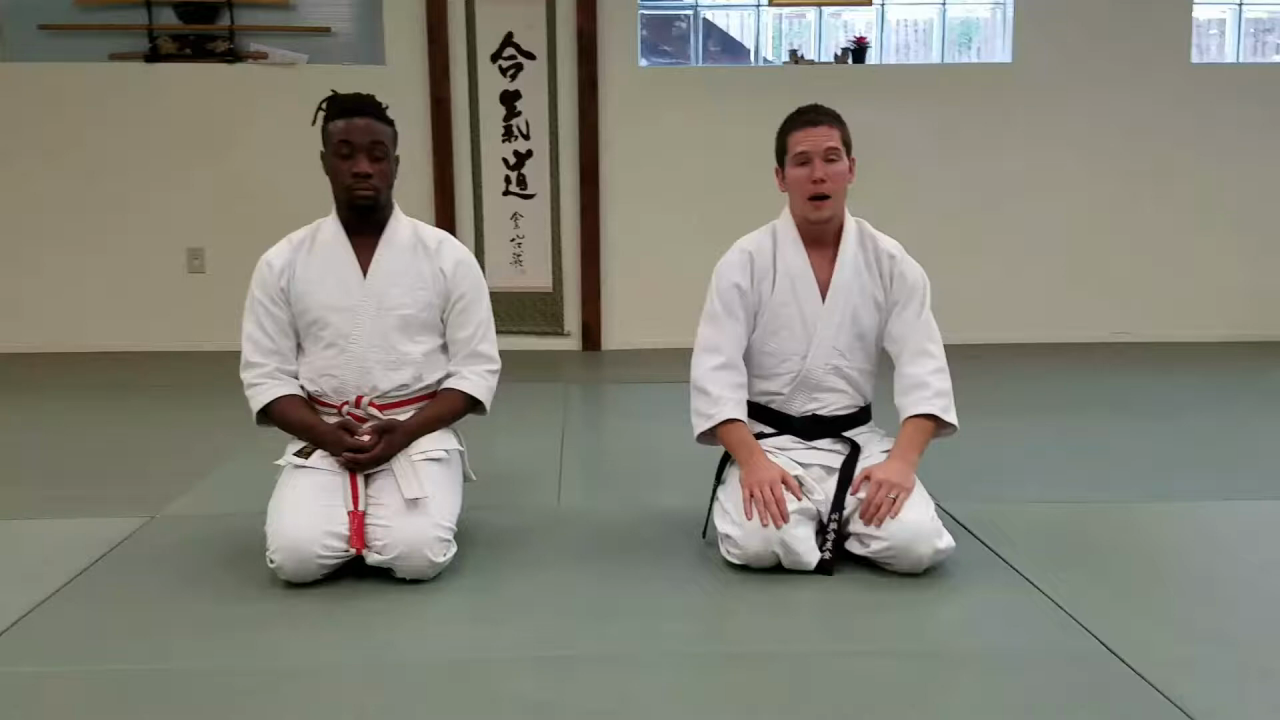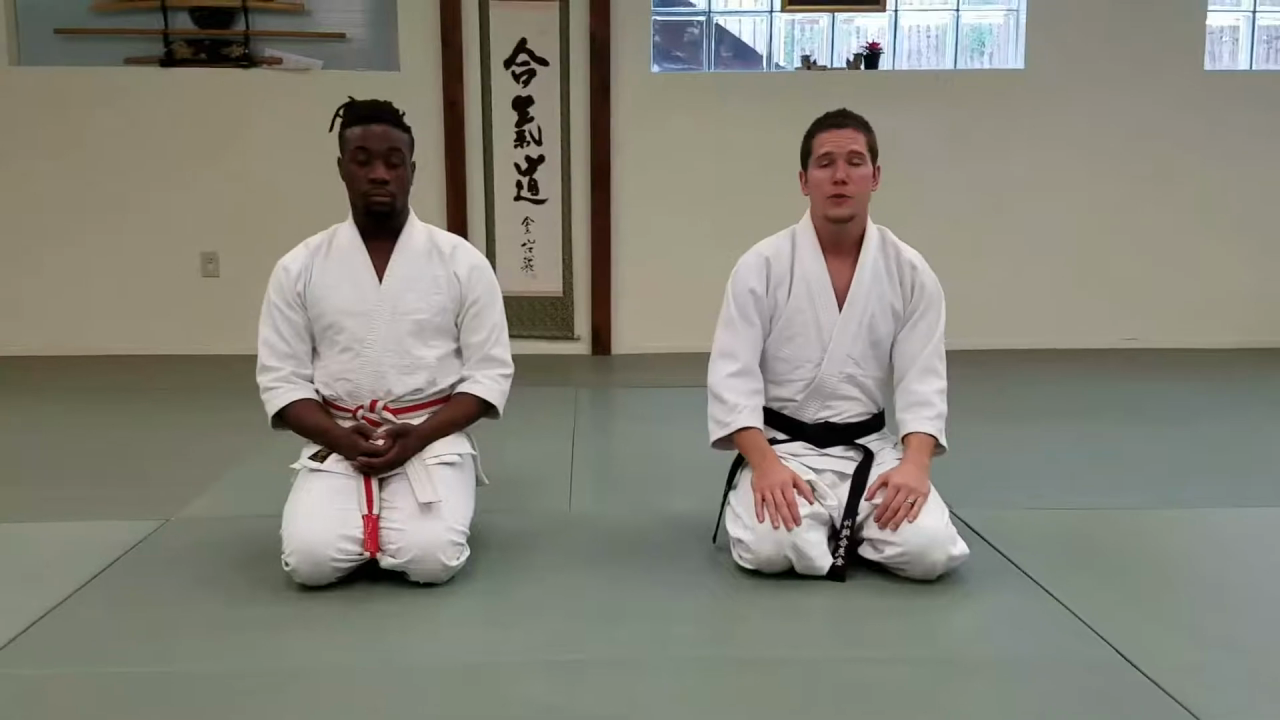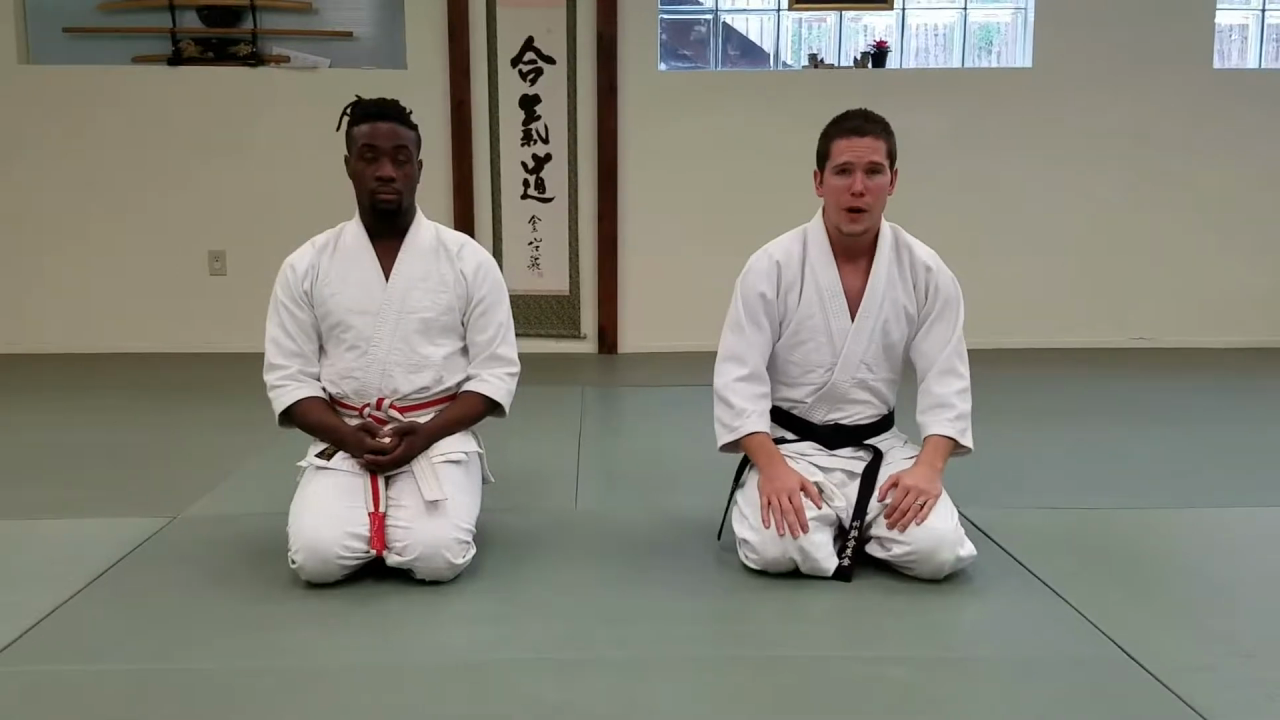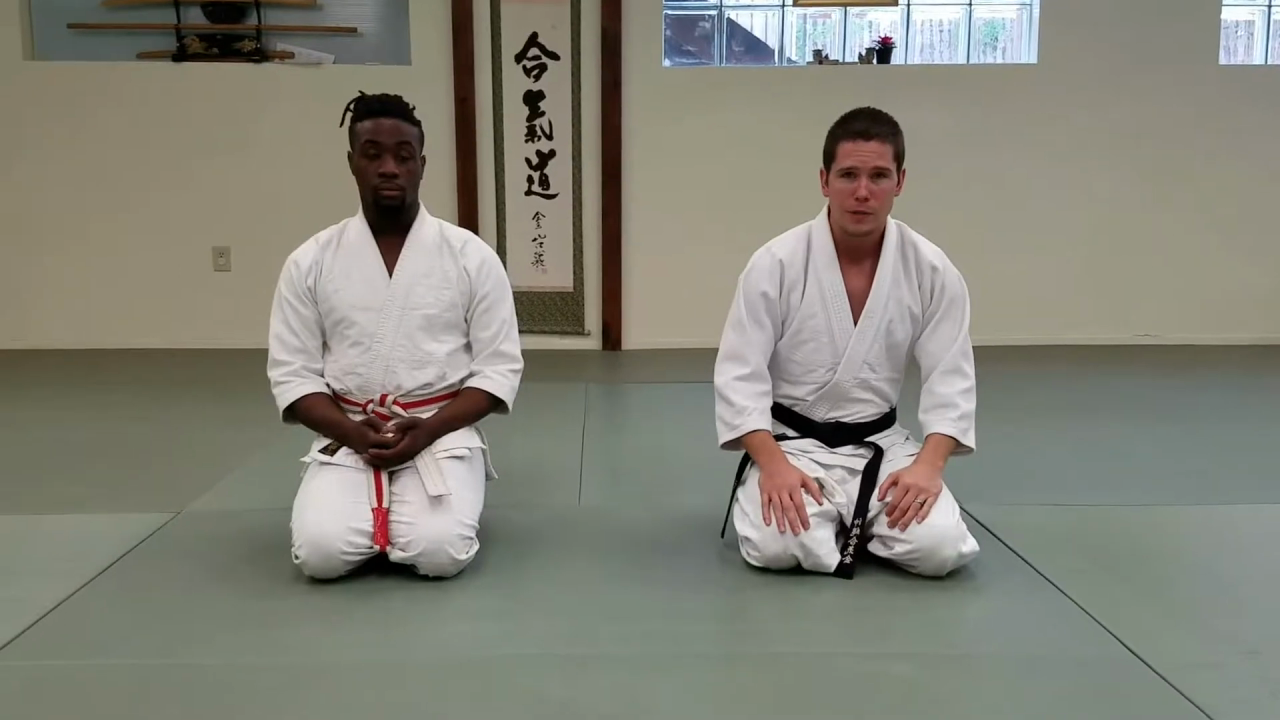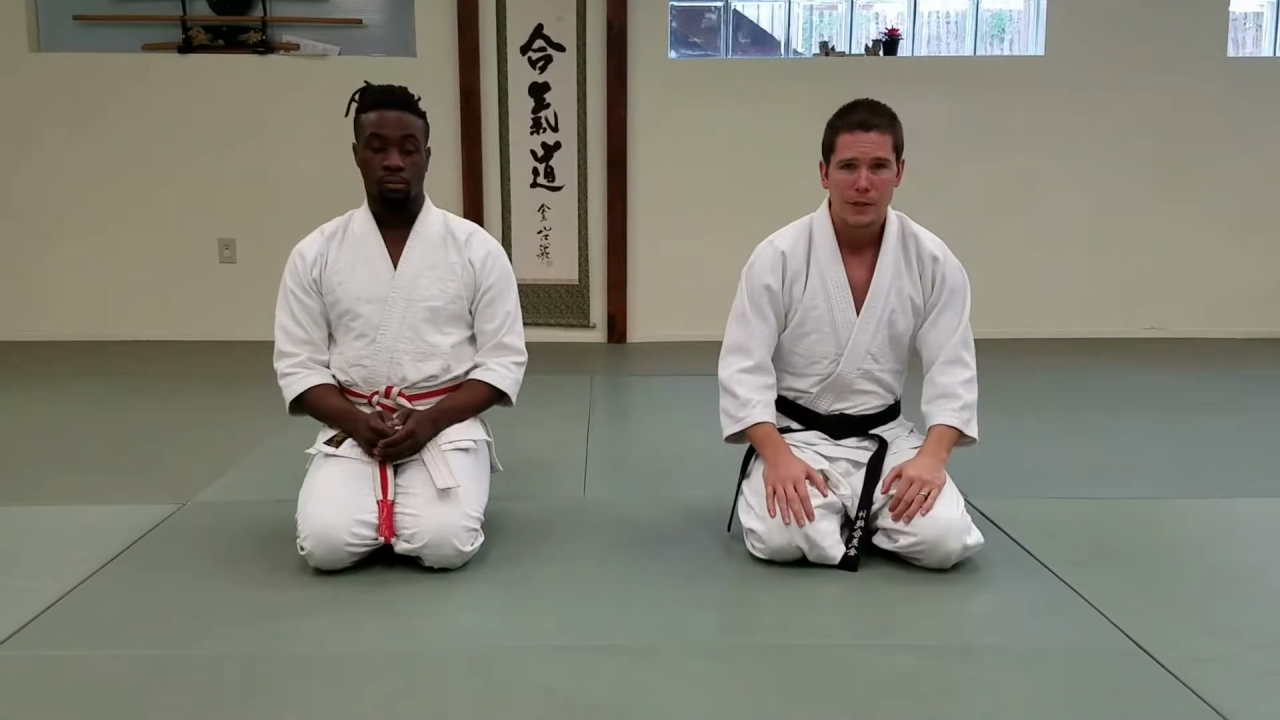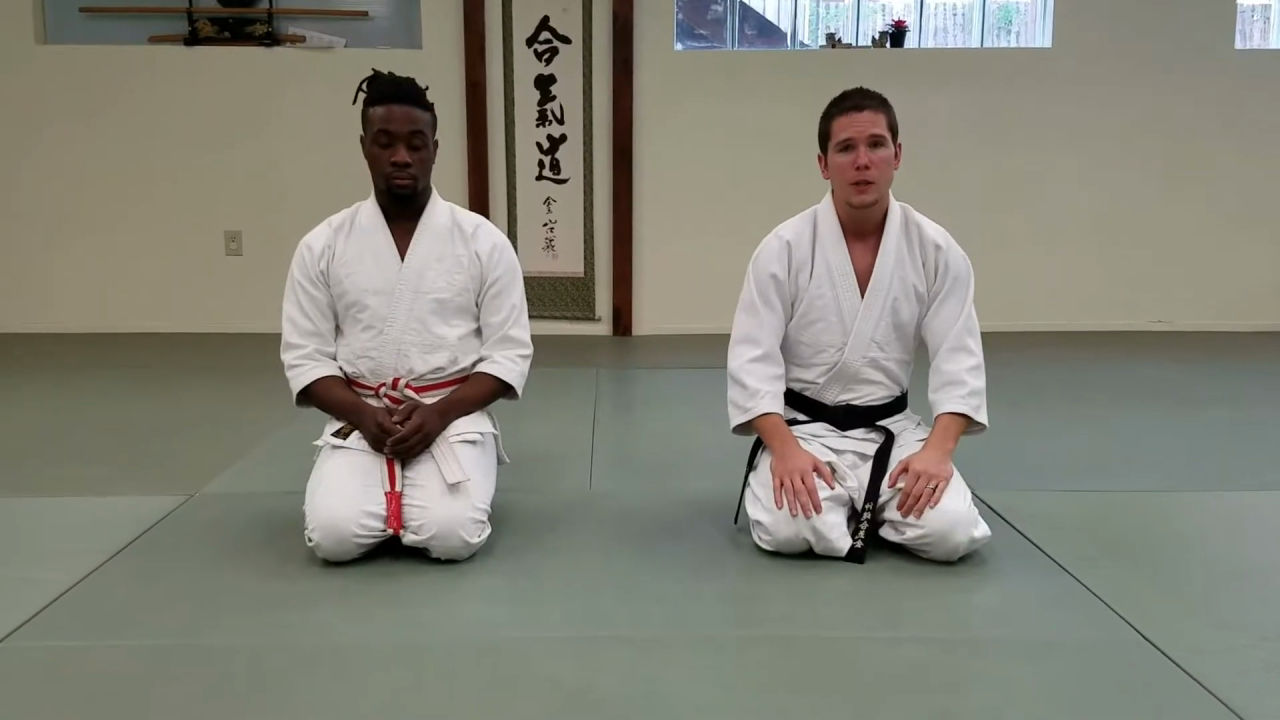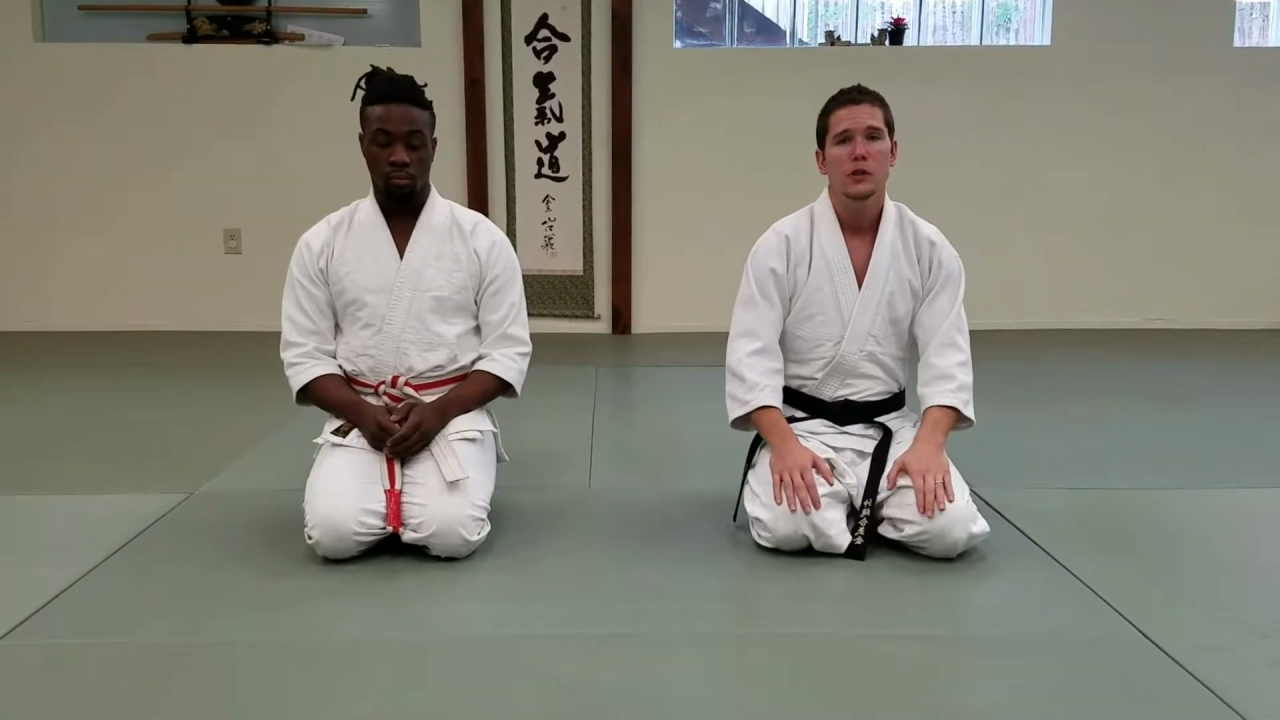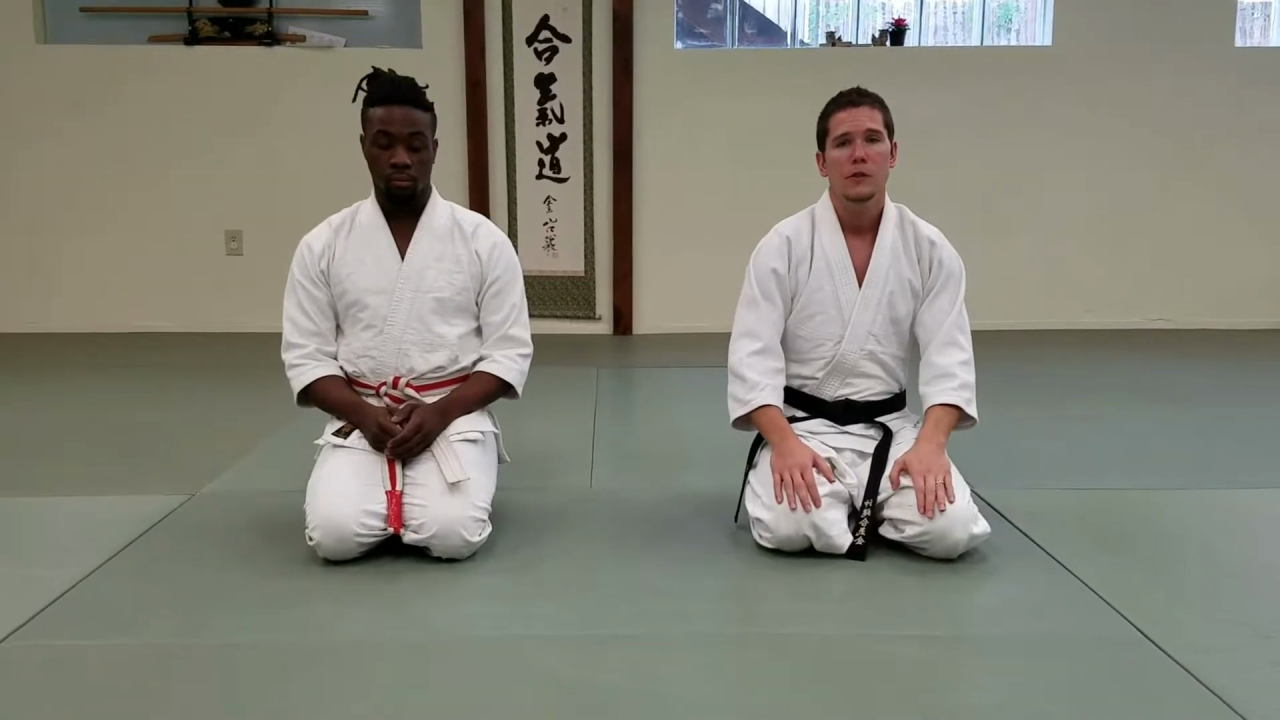
dt=0.3s
person 1, frame 1
left shoulder: (446, 256)
right shoulder: (282, 263)
left elbow: (477, 368)
right elbow: (265, 375)
left wrist: (405, 432)
right wrist: (327, 434)
left hip: (418, 435)
right hip: (322, 440)
left knee: (418, 555)
right knee: (297, 557)
left ankle: (389, 513)
right ankle: (357, 517)
person 1, frame 2
left shoulder: (461, 261)
right shoulder: (299, 267)
left elbow: (490, 372)
right elbow: (281, 378)
left wrist: (419, 436)
right wrist: (341, 438)
left hip: (432, 438)
right hip: (336, 444)
left knee: (430, 559)
right knee: (311, 562)
left ankle: (396, 521)
right ankle: (363, 520)
person 1, frame 3
left shoulder: (468, 260)
right shoulder: (306, 265)
left elbow: (496, 370)
right elbow: (288, 376)
left wrist: (425, 434)
right wrist: (348, 436)
left hip: (439, 437)
right hip: (342, 441)
left knee: (436, 557)
right knee: (317, 558)
left ankle: (409, 516)
right ankle: (369, 517)
person 1, frame 4
left shoulder: (471, 256)
right shoulder: (310, 262)
left elbow: (499, 368)
right elbow: (292, 373)
left wrist: (428, 430)
right wrist: (351, 432)
left hip: (442, 432)
right hip: (346, 437)
left knee: (439, 551)
right knee: (321, 553)
left ankle: (413, 511)
right ankle: (376, 516)
person 1, frame 5
left shoulder: (476, 248)
right shoulder: (314, 253)
left elbow: (503, 359)
right elbow: (298, 364)
left wrist: (432, 419)
right wrist: (358, 422)
left hip: (446, 424)
right hip: (352, 428)
left knee: (444, 544)
right knee: (326, 545)
left ankle: (416, 503)
right ankle: (383, 506)
person 1, frame 6
left shoulder: (482, 241)
right shoulder: (322, 245)
left elbow: (509, 353)
right elbow: (305, 356)
left wrist: (439, 414)
right wrist: (364, 416)
left hip: (453, 417)
right hip: (360, 420)
left knee: (451, 535)
right knee: (335, 536)
left ankle: (423, 495)
right ankle: (391, 500)
person 1, frame 7
left shoulder: (481, 239)
right shoulder: (322, 243)
left elbow: (507, 351)
right elbow: (305, 354)
left wrist: (437, 412)
right wrist: (365, 414)
left hip: (452, 414)
right hip: (359, 418)
left knee: (450, 533)
right knee: (334, 533)
left ankle: (419, 492)
right ankle: (388, 495)
person 1, frame 8
left shoulder: (482, 240)
right shoulder: (323, 244)
left elbow: (509, 352)
right elbow: (306, 356)
left wrist: (439, 413)
right wrist: (365, 415)
left hip: (454, 414)
right hip: (361, 418)
left knee: (452, 533)
right knee: (335, 535)
left ankle: (434, 489)
right ankle: (391, 495)
person 2, frame 1
left shoulder: (890, 262)
right shoulder: (744, 261)
left elbow: (923, 369)
right elbow: (715, 373)
left wrist: (902, 459)
right wrist: (752, 461)
left hip: (857, 441)
right hip: (769, 442)
left knee: (915, 545)
right knee: (758, 545)
left ankle: (827, 519)
right ankle: (804, 515)
person 2, frame 2
left shoulder: (909, 271)
right shoulder: (761, 265)
left elbow: (923, 382)
right elbow: (731, 377)
left wrist: (913, 464)
right wrist: (764, 464)
left hip: (869, 448)
right hip: (782, 447)
left knee: (929, 550)
right knee: (769, 548)
left ankle: (844, 525)
right ankle: (819, 522)
person 2, frame 3
left shoulder: (926, 271)
right shoulder: (772, 265)
left elbow: (945, 379)
right elbow: (738, 377)
left wrist: (928, 466)
right wrist: (773, 468)
left hip: (878, 448)
right hip: (790, 446)
left knee: (937, 552)
right knee: (775, 551)
left ankle: (849, 525)
right ankle: (828, 523)
person 2, frame 4
left shoulder: (932, 270)
right shoulder: (775, 262)
left elbow: (951, 379)
right elbow: (739, 375)
left wrist: (929, 464)
right wrist: (773, 465)
left hip: (881, 445)
right hip: (791, 442)
left knee: (939, 547)
right knee: (776, 545)
left ankle: (849, 523)
right ankle: (831, 520)
person 2, frame 5
left shoulder: (933, 262)
right shoulder: (777, 256)
left elbow: (952, 370)
right elbow: (743, 368)
left wrist: (931, 457)
right wrist: (777, 458)
left hip: (885, 436)
right hip: (796, 434)
left knee: (944, 540)
right knee: (782, 538)
left ankle: (856, 514)
right ankle: (831, 510)
person 2, frame 6
left shoulder: (935, 249)
right shoulder: (783, 247)
left elbow: (959, 359)
right elbow: (752, 359)
left wrist: (938, 449)
right wrist: (785, 449)
left hip: (892, 429)
right hip: (803, 428)
left knee: (951, 532)
right knee: (789, 530)
left ankle: (862, 506)
right ankle: (843, 503)
person 2, frame 7
left shoulder: (929, 248)
right shoulder: (781, 244)
left elbow: (947, 357)
right elbow: (751, 356)
left wrist: (928, 445)
right wrist: (784, 445)
left hip: (890, 426)
right hip: (801, 425)
left knee: (950, 529)
right knee: (788, 527)
left ankle: (864, 503)
right ankle: (838, 500)
person 2, frame 8
left shoulder: (929, 248)
right shoulder: (783, 244)
left elbow: (949, 357)
right elbow: (753, 356)
left wrist: (930, 444)
right wrist: (783, 443)
left hip: (890, 426)
right hip: (803, 424)
left knee: (950, 529)
right knee: (790, 525)
left ankle: (860, 504)
right ankle: (850, 503)
